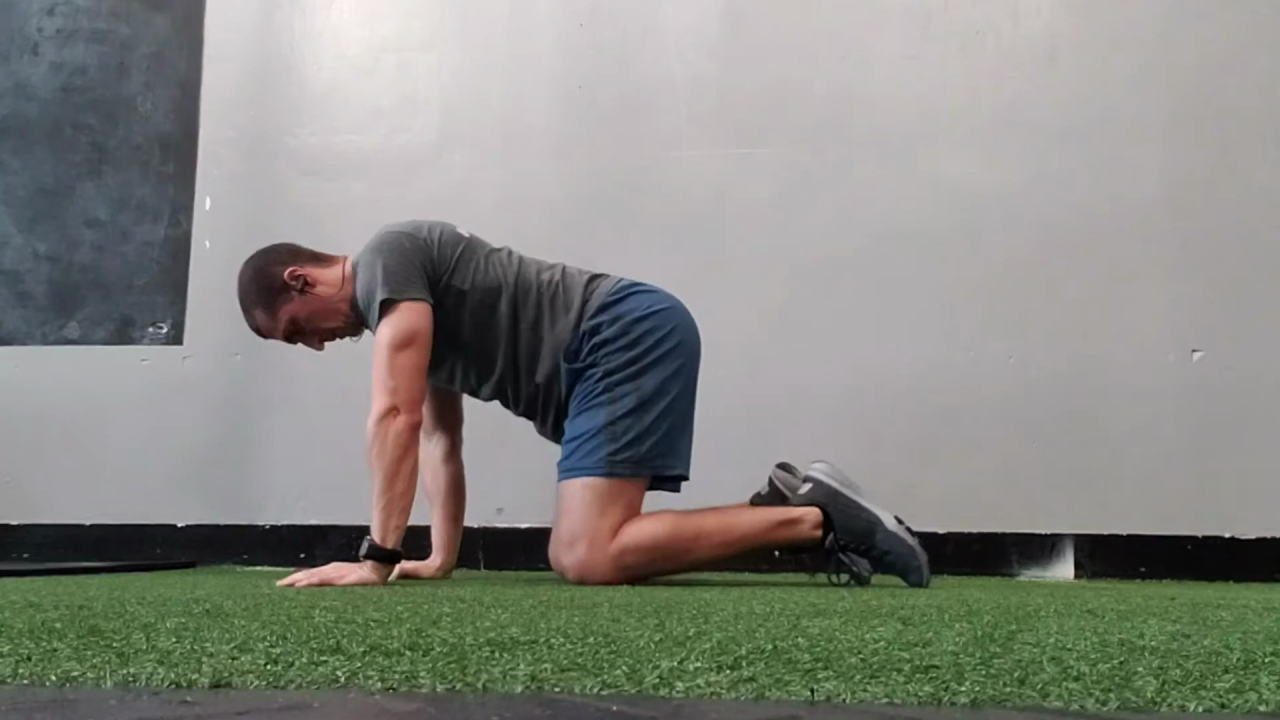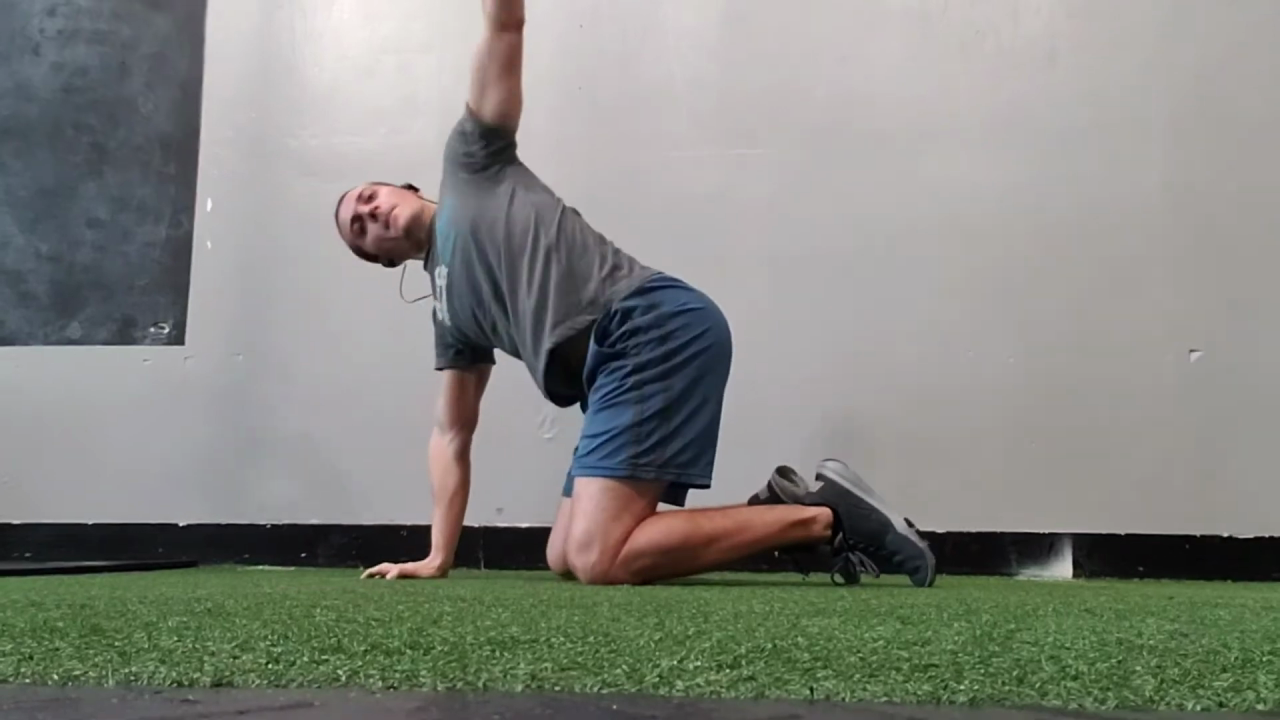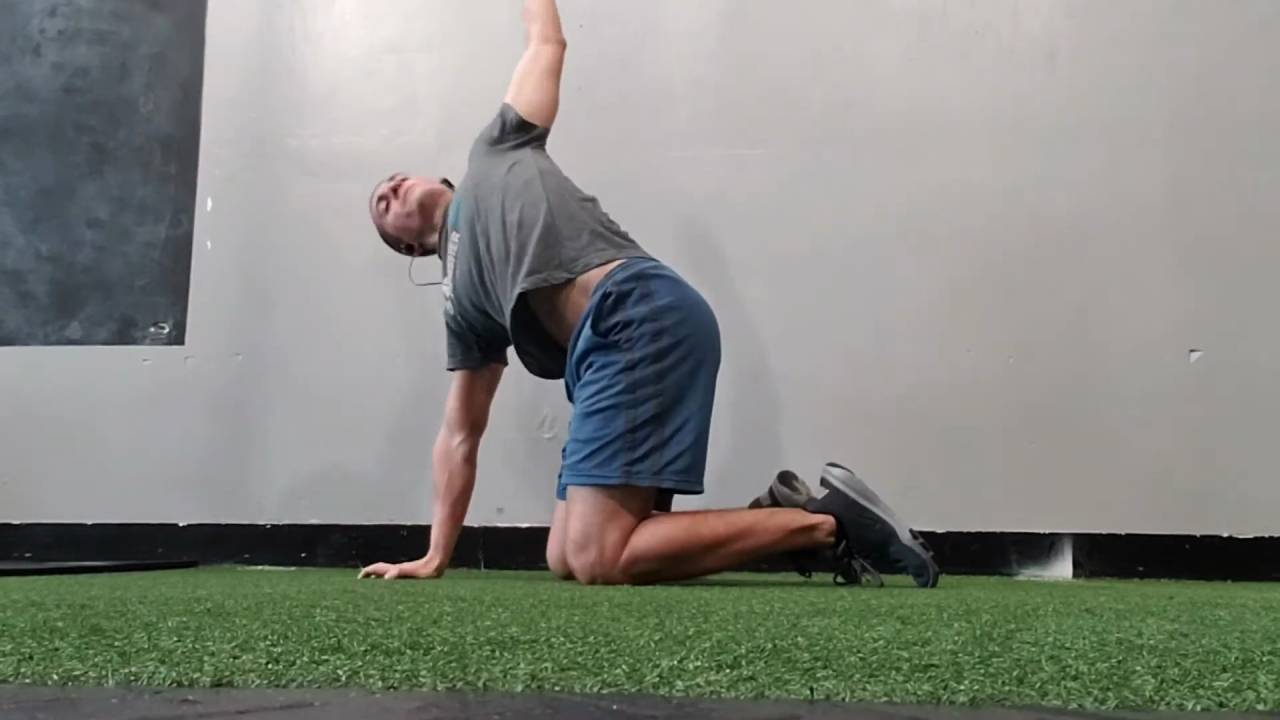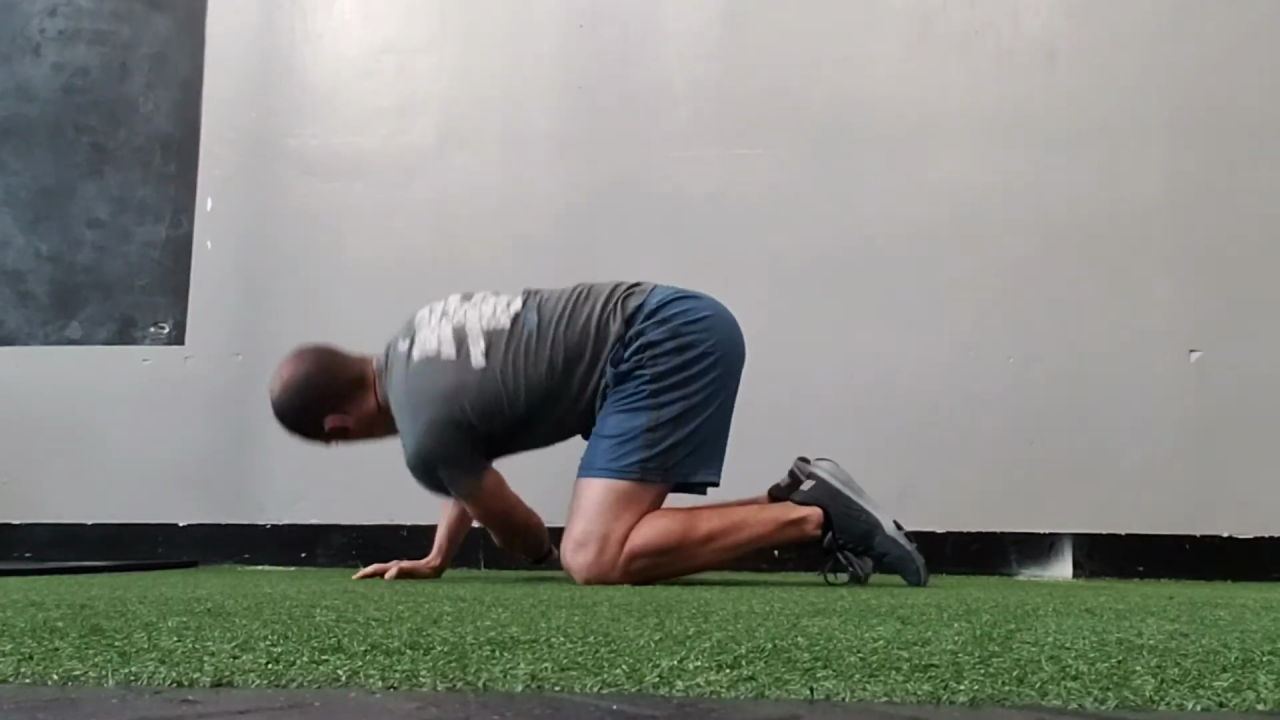
dt=1s
person 1, frame 1
left shoulder: (386, 260)
right shoulder: (408, 310)
left elbow: (396, 417)
right elbow: (439, 434)
left wrist: (376, 557)
right wrist: (442, 558)
left hip: (629, 331)
right hip: (621, 349)
left knee: (589, 560)
right knee: (575, 553)
left ankle: (813, 517)
right ankle: (778, 506)
person 1, frame 2
left shoulder: (469, 169)
right shoulder: (450, 310)
right elbow: (451, 435)
right wrist: (437, 556)
left hip: (657, 331)
right hip: (623, 363)
left knee: (599, 562)
right knee: (567, 556)
left ankle: (824, 516)
right ankle: (779, 512)
person 1, frame 3
left shoulder: (495, 154)
right shoulder: (462, 300)
right elbow: (459, 434)
right wrist: (434, 556)
left hip: (640, 320)
right hip: (611, 345)
left knee: (599, 562)
right knee: (567, 559)
left ankle: (824, 522)
right ankle: (783, 519)
person 1, frame 4
left shoulder: (426, 432)
right shoulder: (411, 347)
left elbow: (522, 534)
left wrist: (538, 555)
right wrist: (435, 558)
left hip: (670, 342)
right hip: (684, 328)
left knee: (591, 560)
right knee: (602, 541)
left ankle: (813, 517)
right ankle: (794, 498)
